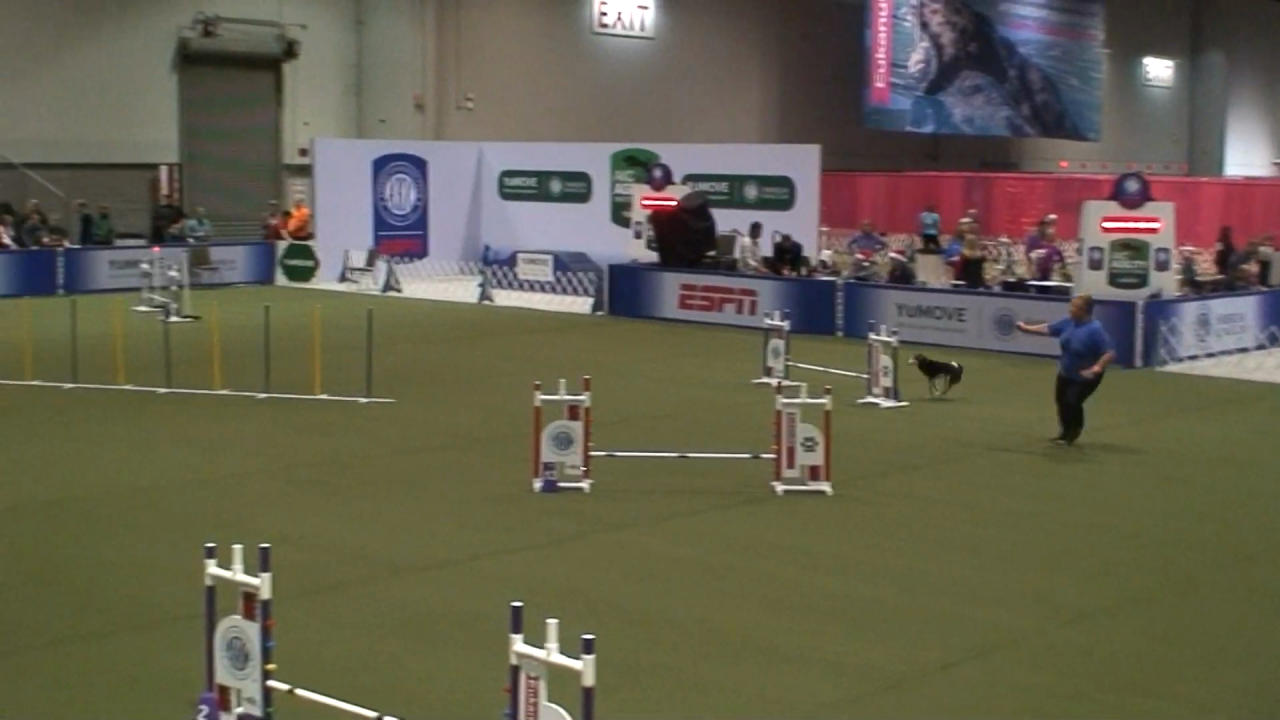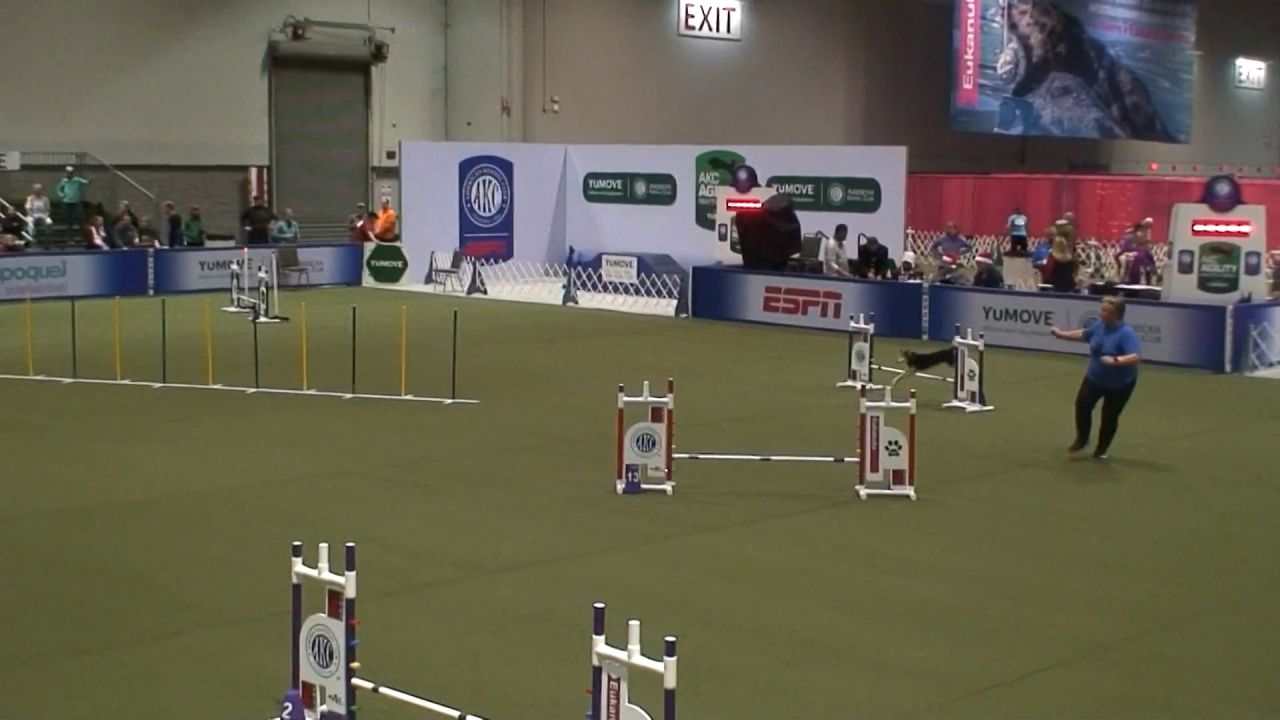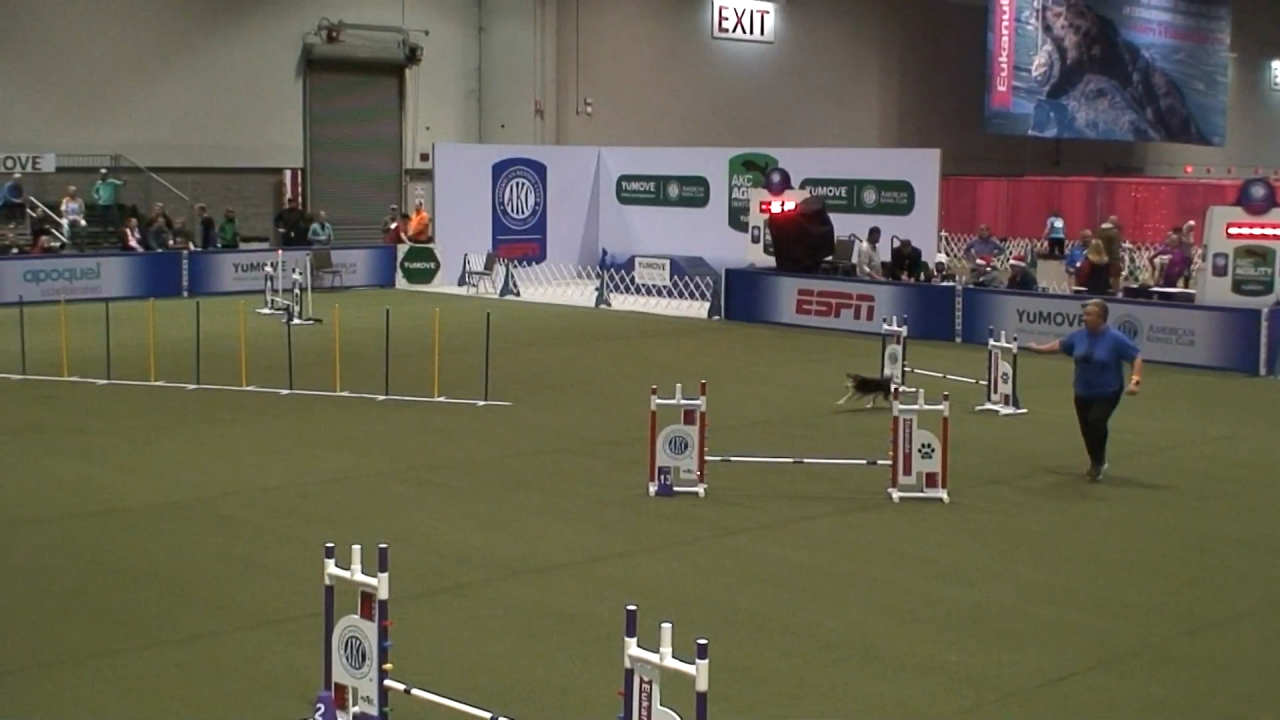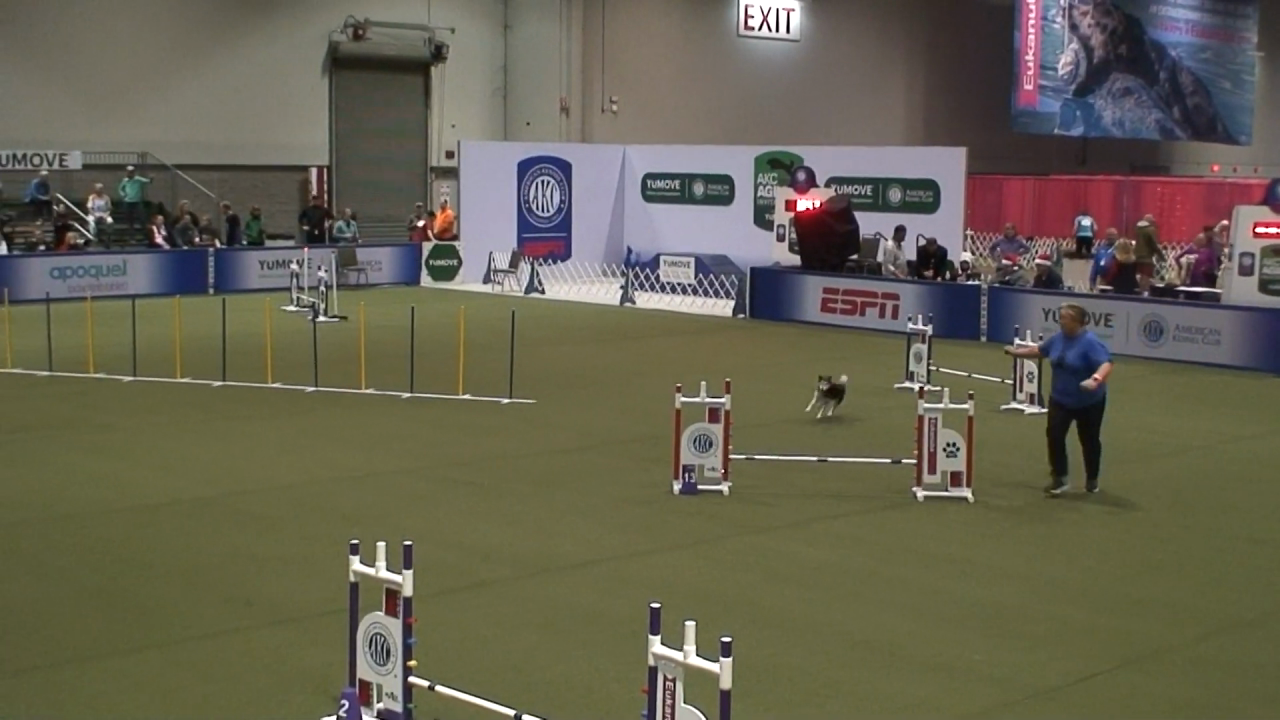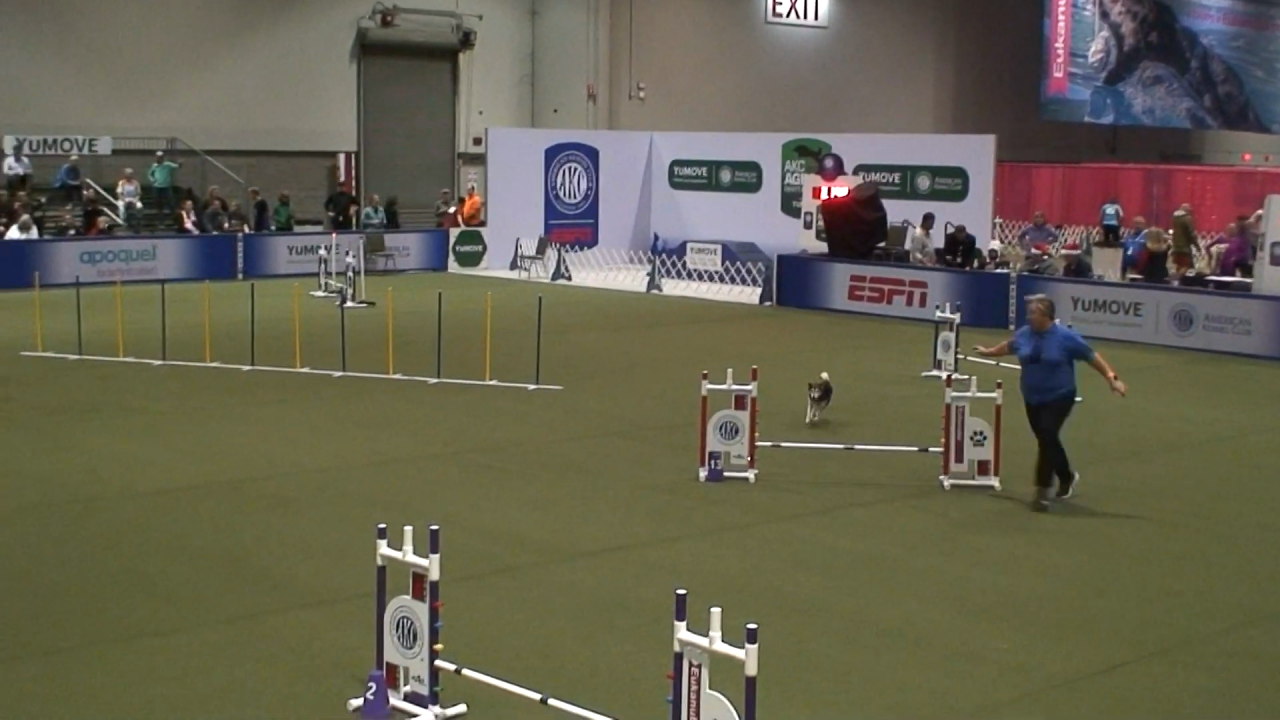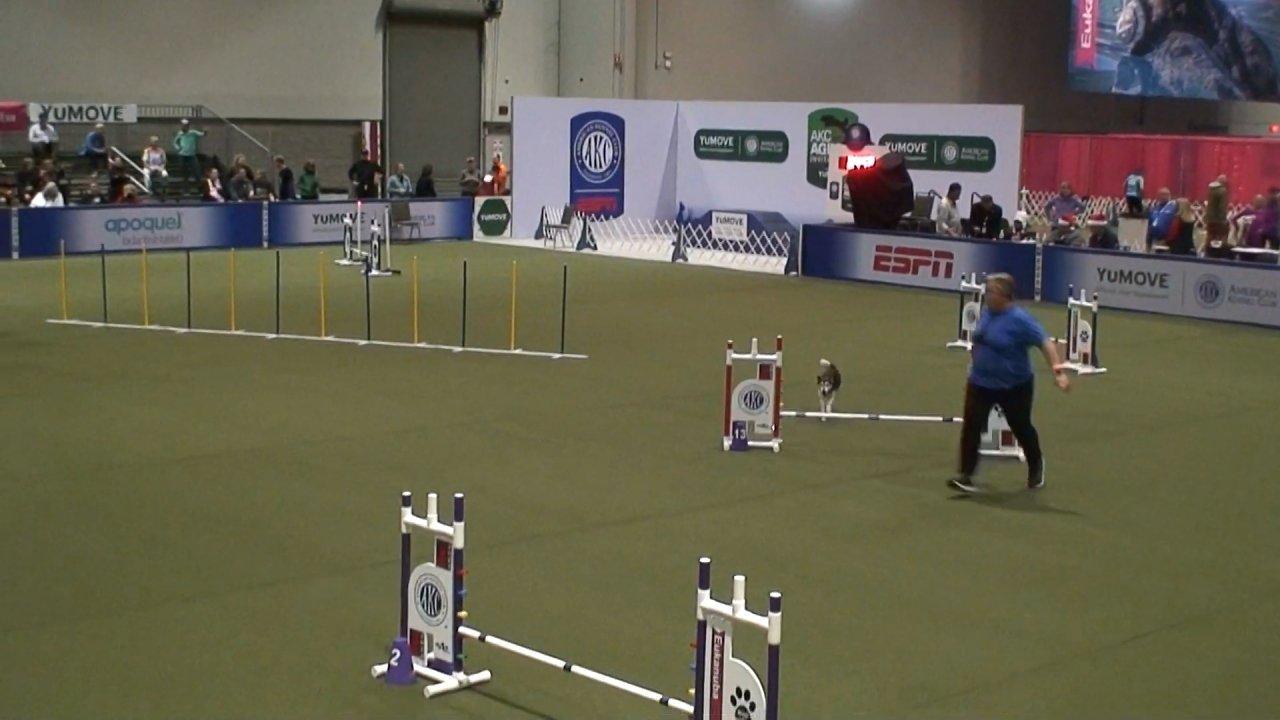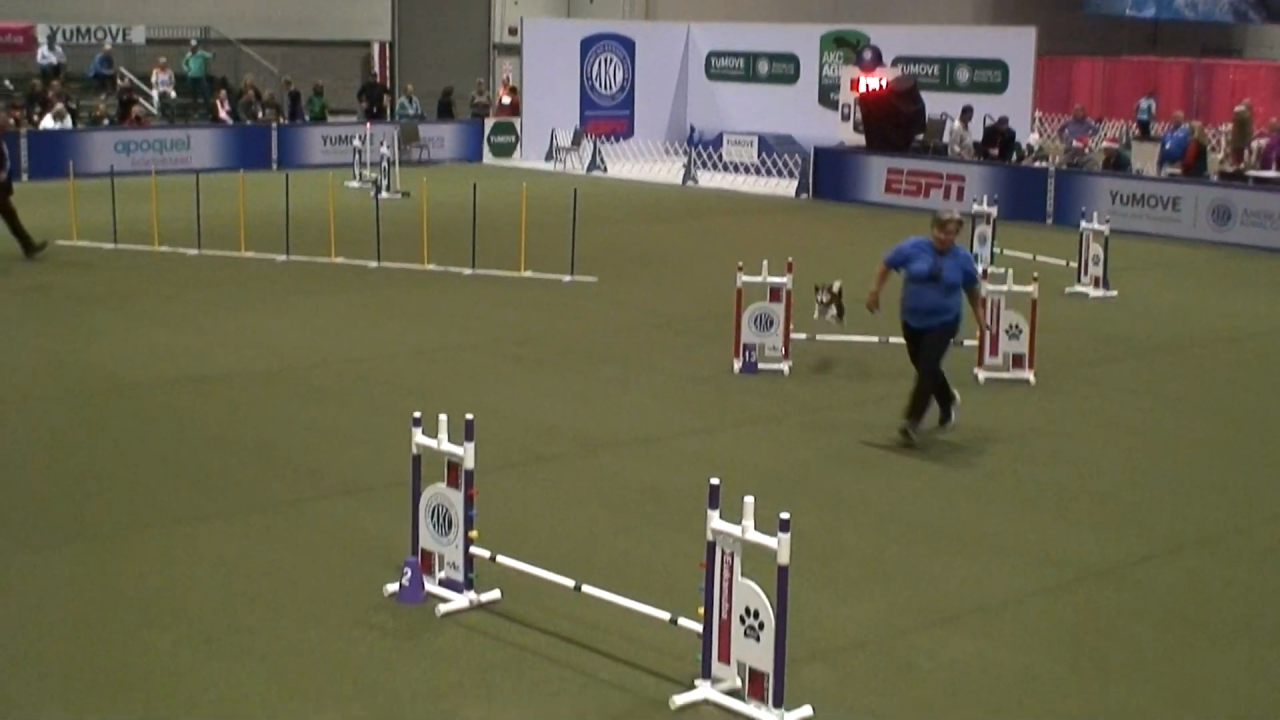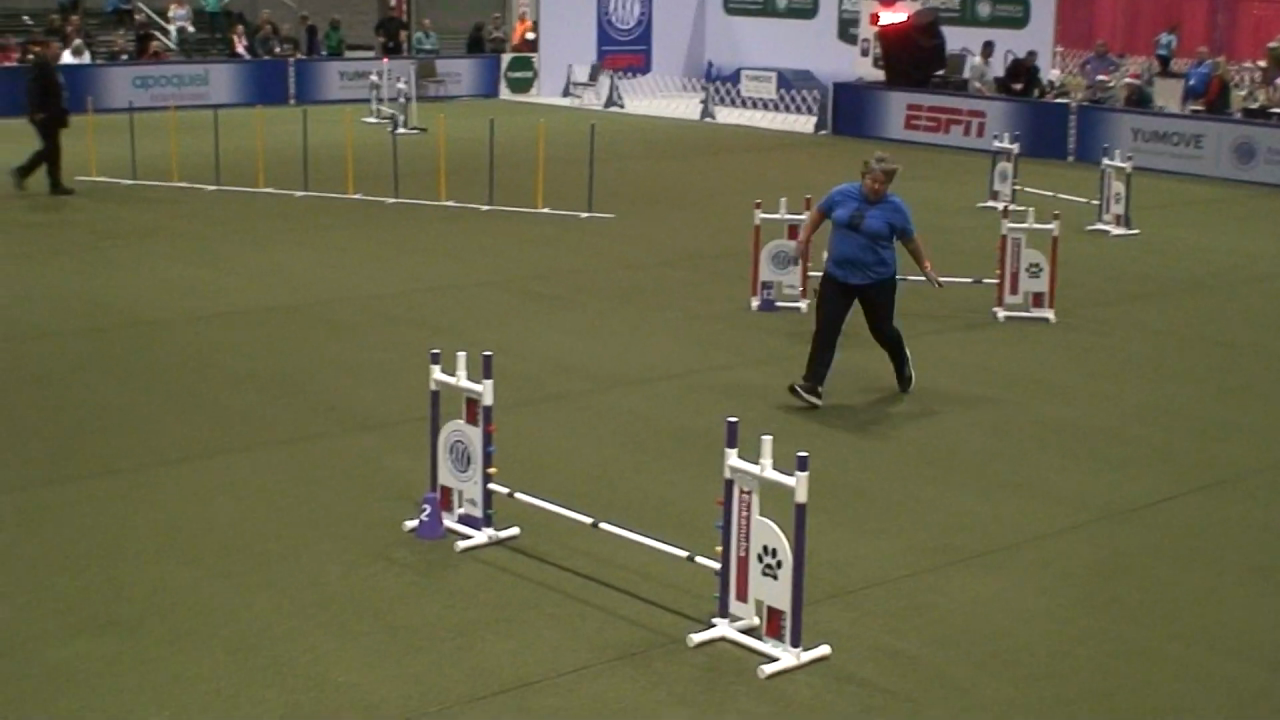
dt=0.3s
person 1, frame 1
left shoulder: (1094, 330)
right shoulder: (1068, 322)
left elbow: (1109, 354)
right elbow: (1048, 329)
left wrist: (1094, 370)
right wrist: (1027, 328)
left hip: (1086, 377)
right hip: (1066, 373)
left knee: (1071, 404)
right knee: (1062, 403)
left ankle: (1074, 428)
right ankle: (1067, 432)
person 1, frame 2
left shoulder: (1125, 334)
right shoulder: (1100, 326)
left elbow: (1135, 358)
right elbow: (1083, 334)
left wrist: (1115, 361)
right wrist: (1061, 334)
left hip: (1120, 384)
right hip: (1094, 378)
left knee: (1110, 416)
right knee: (1082, 406)
left ankle: (1102, 447)
right ankle: (1081, 439)
person 1, frame 3
left shoulder: (1115, 338)
right shoulder: (1080, 335)
left elbow: (1136, 358)
right elbow: (1060, 346)
left wrist: (1135, 381)
right wrist: (1038, 349)
left hip: (1108, 393)
right hip: (1083, 392)
left knee: (1097, 423)
right knee: (1087, 429)
left ankle: (1098, 463)
right ankle: (1097, 462)
person 1, frame 4
left shoulder: (1090, 342)
right shoulder: (1058, 339)
left elbow: (1106, 365)
right elbow: (1040, 350)
left wrist: (1095, 380)
right wrist: (1016, 352)
left hip: (1089, 402)
right hip: (1060, 399)
left knee: (1089, 440)
right knee: (1054, 435)
left ankle: (1092, 478)
right ankle: (1059, 478)
person 1, frame 5
left shoulder: (1065, 336)
right shoulder: (1024, 333)
left elbow: (1092, 356)
right elbow: (1009, 347)
left wrist: (1112, 378)
right wrist: (989, 352)
left hip: (1058, 397)
right hip: (1033, 399)
left knee: (1048, 436)
right knee: (1045, 439)
left ankle: (1044, 488)
right ankle: (1067, 477)
person 1, frame 6
left shoulder: (1019, 319)
right shoulder: (988, 313)
left elbow: (1045, 342)
left wrist: (1058, 371)
right wrist: (974, 351)
left hip: (1013, 385)
right hip: (980, 382)
left knee: (1021, 428)
right knee: (971, 425)
left ankle: (1036, 466)
right ankle: (967, 477)
person 1, frame 7
left shoulder: (963, 258)
right shoulder: (912, 247)
left elbow: (971, 288)
right elbow: (886, 265)
left wrist: (978, 314)
right wrist: (875, 291)
left hip: (943, 323)
right hip: (913, 321)
left knee: (928, 367)
right knee: (924, 367)
left ankle: (913, 422)
right ankle: (948, 400)
person 1, frame 8
left shoulder: (895, 208)
right shoulder: (841, 194)
left elbow: (910, 241)
right elbow: (820, 213)
left wrist: (925, 268)
right wrist: (804, 239)
left hip: (878, 280)
right hip: (837, 275)
left knee: (882, 329)
right knee: (826, 326)
left ankle: (902, 364)
right ankle: (812, 385)
